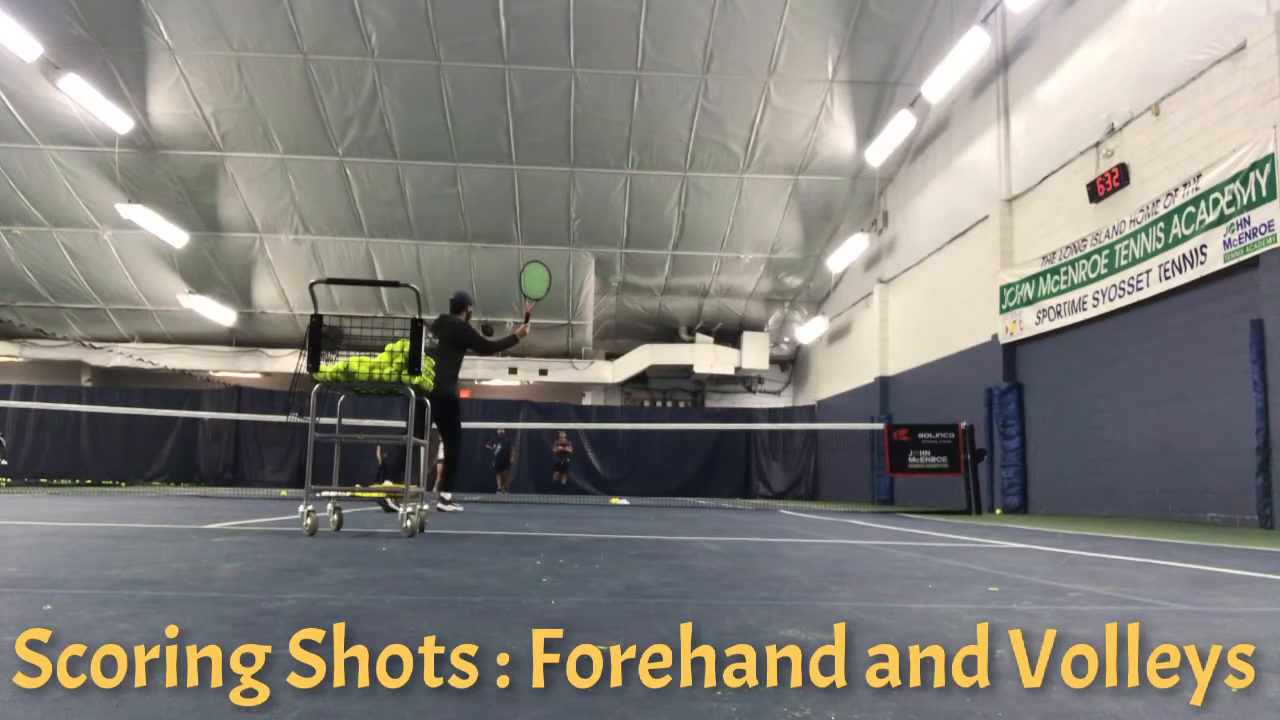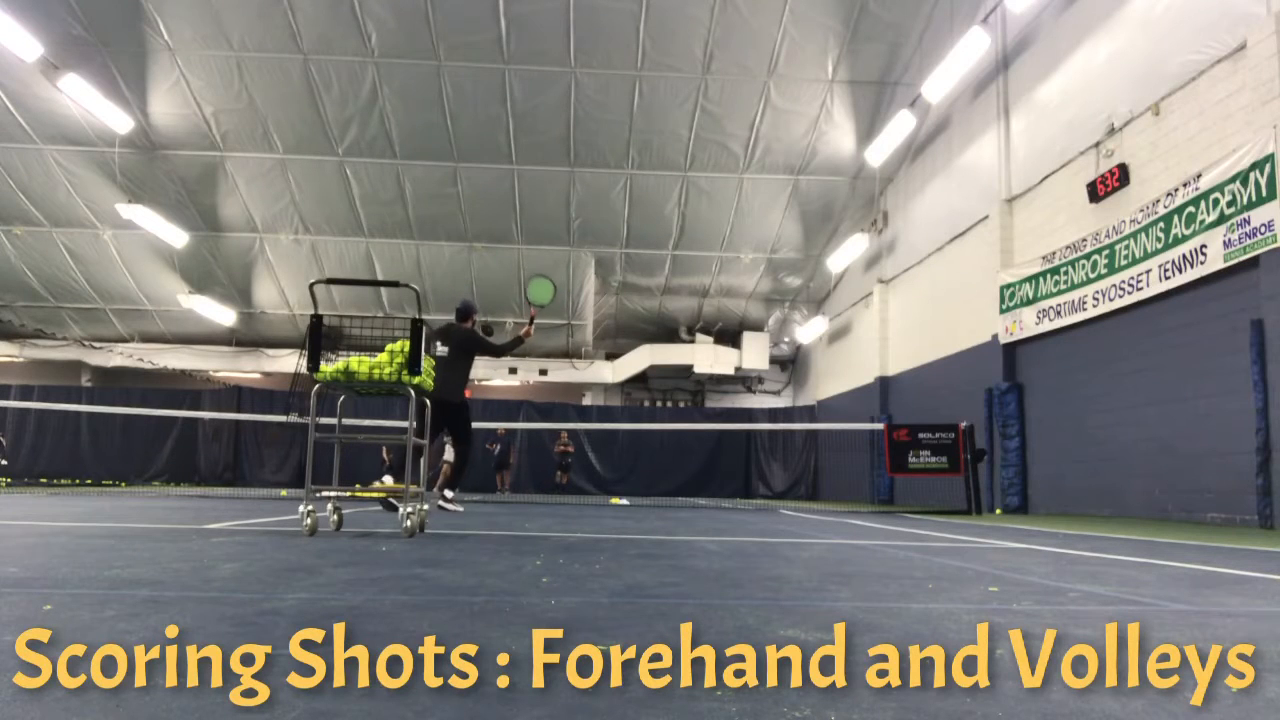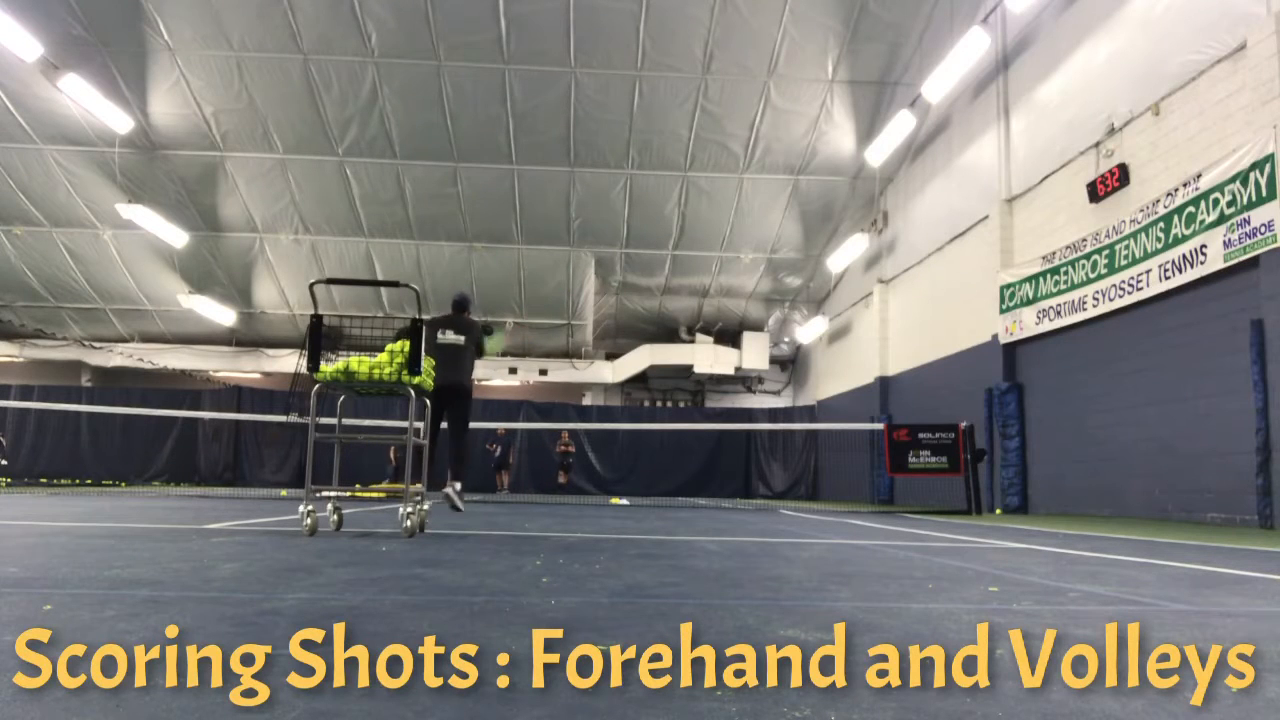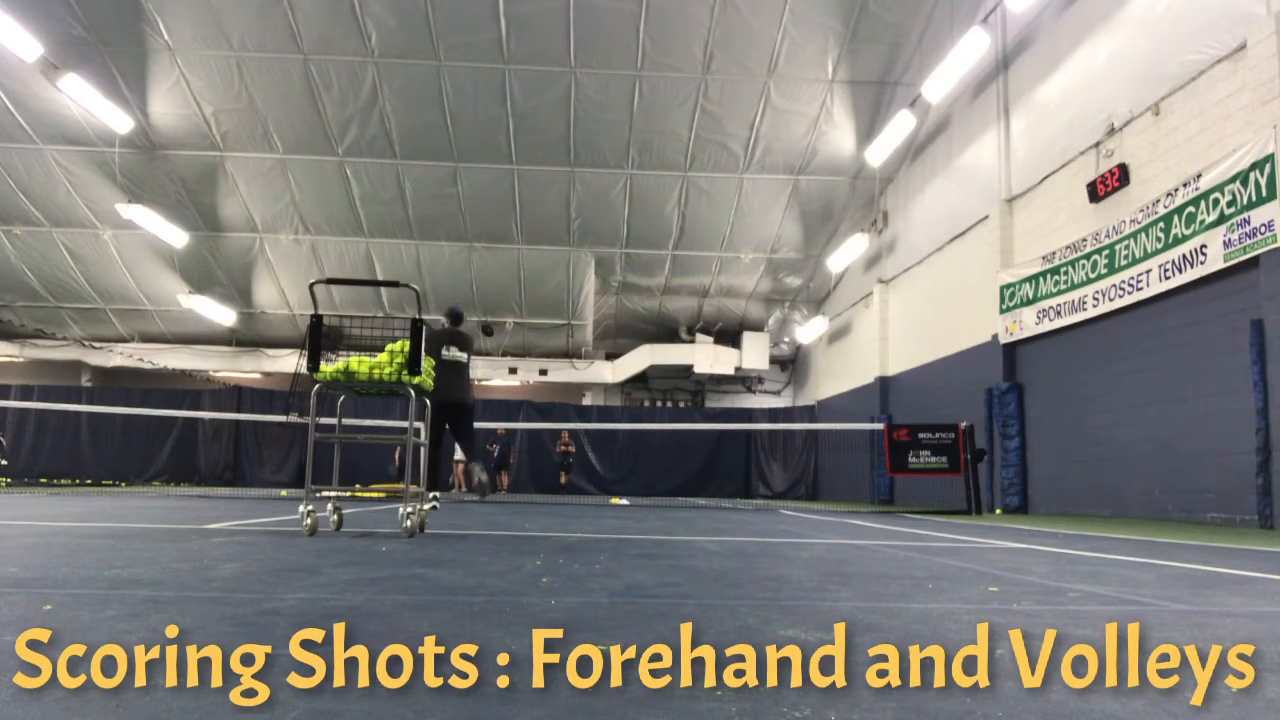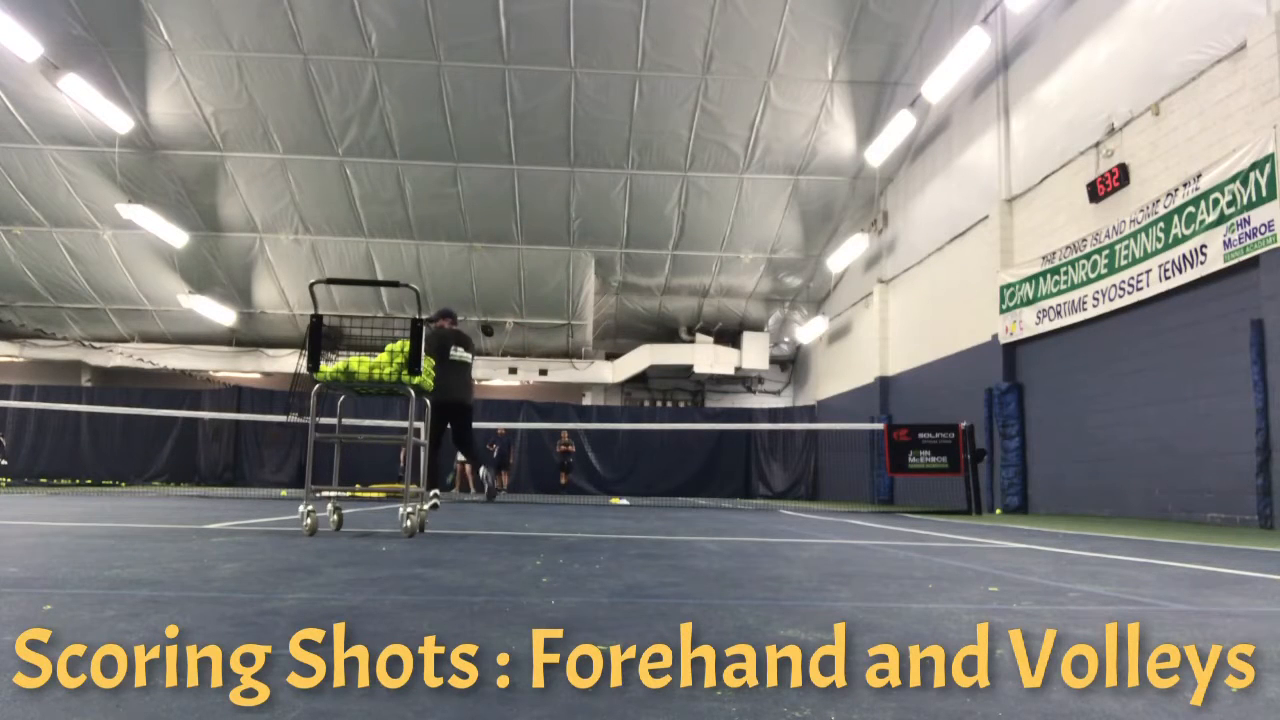
dt=0.2s
person 1, frame 1
left shoulder: (436, 325)
right shoulder: (460, 328)
right elbow: (488, 348)
right wrist: (515, 336)
right hip: (444, 393)
right knee: (453, 445)
right ankle: (444, 496)
person 1, frame 2
left shoulder: (437, 334)
right shoulder: (469, 336)
right elbow: (497, 351)
right wrist: (522, 337)
left hip: (429, 397)
right hip: (453, 399)
left knee: (419, 445)
right knee: (463, 448)
right ankle: (447, 495)
person 1, frame 3
left shoulder: (433, 324)
right shoulder: (475, 328)
right elbow: (479, 353)
left hip: (435, 386)
right hip: (460, 387)
left knee: (429, 438)
right knee: (458, 437)
right ankle: (454, 486)
person 1, frame 4
left shoulder: (434, 336)
right shoulder: (468, 341)
left hip: (437, 400)
right hip: (463, 401)
left knee: (432, 448)
right knee: (467, 442)
left ankle: (432, 495)
right ankle: (476, 467)
person 1, frame 5
left shoulder: (437, 337)
right shoulder: (468, 342)
left elbow: (424, 355)
left hip: (440, 399)
right hip: (464, 400)
left knee: (432, 447)
right knee: (466, 443)
left ankle: (433, 493)
right ankle: (483, 470)
